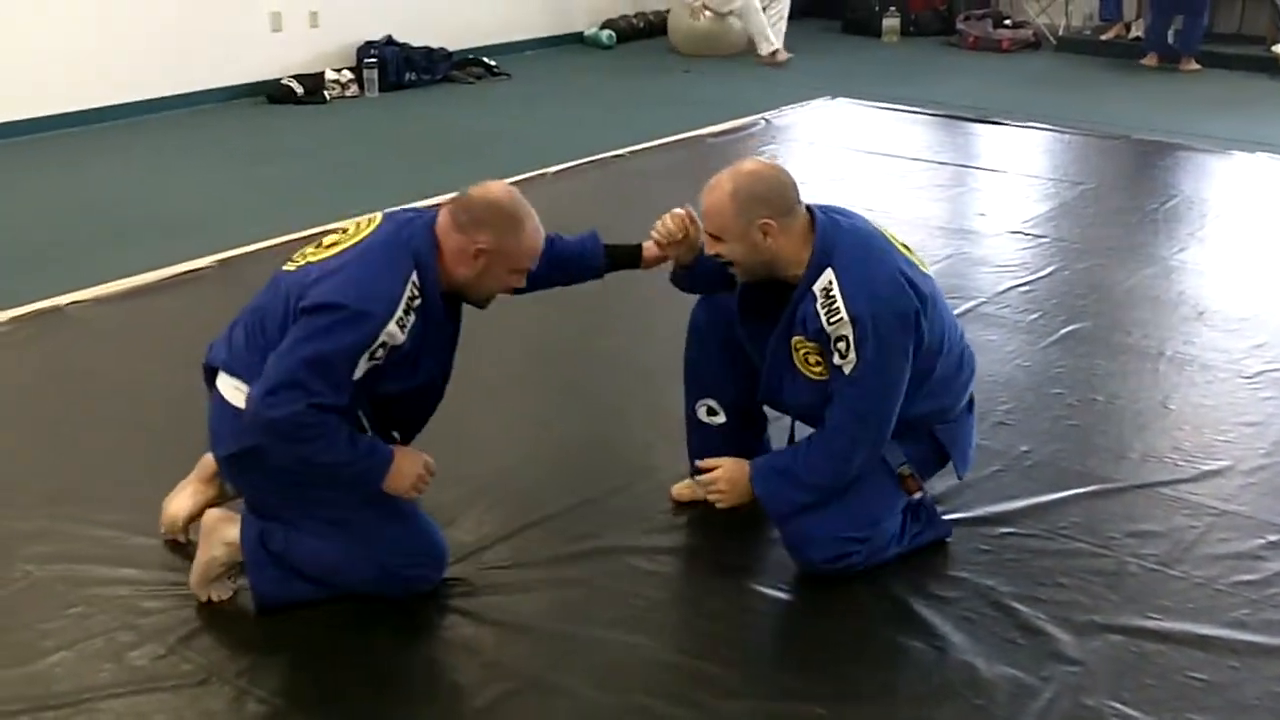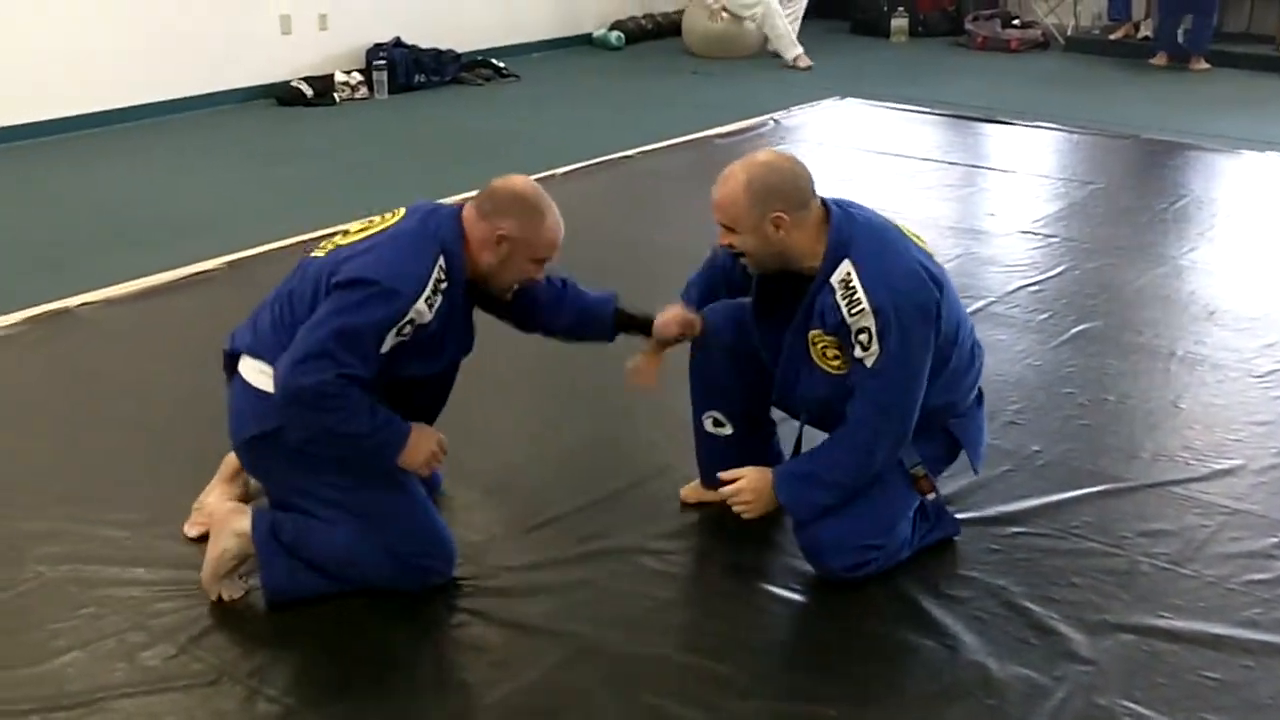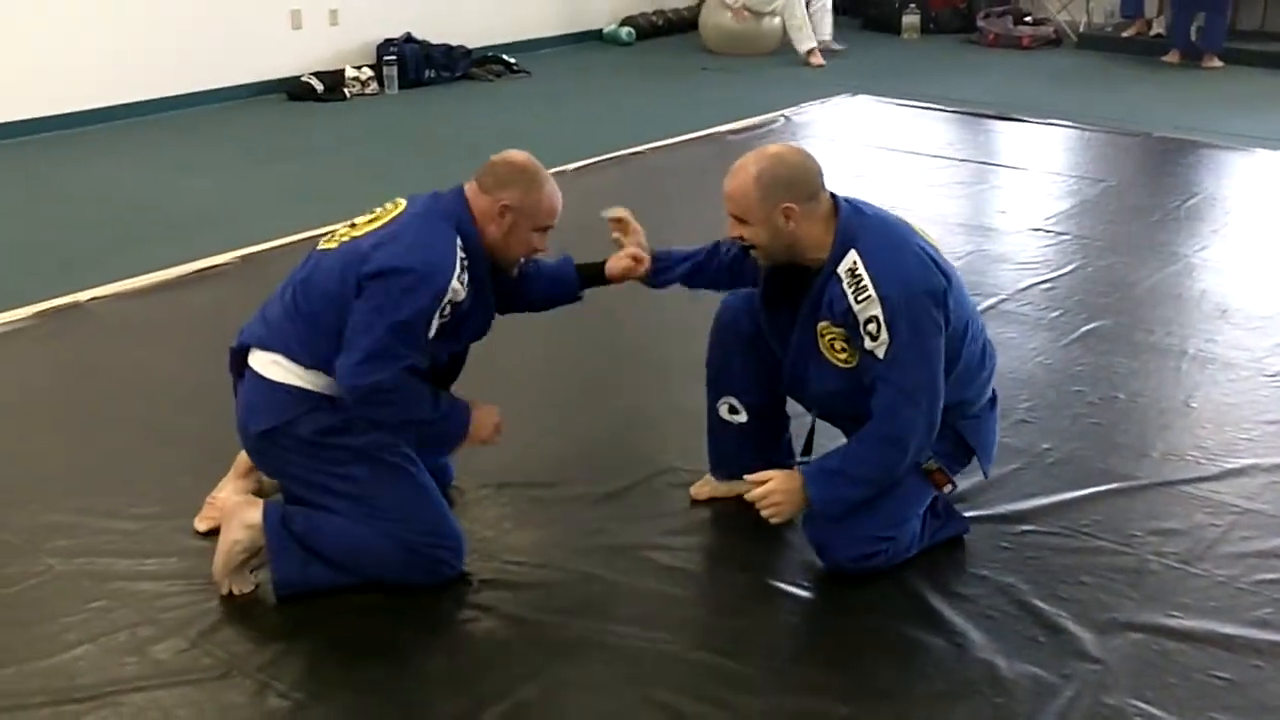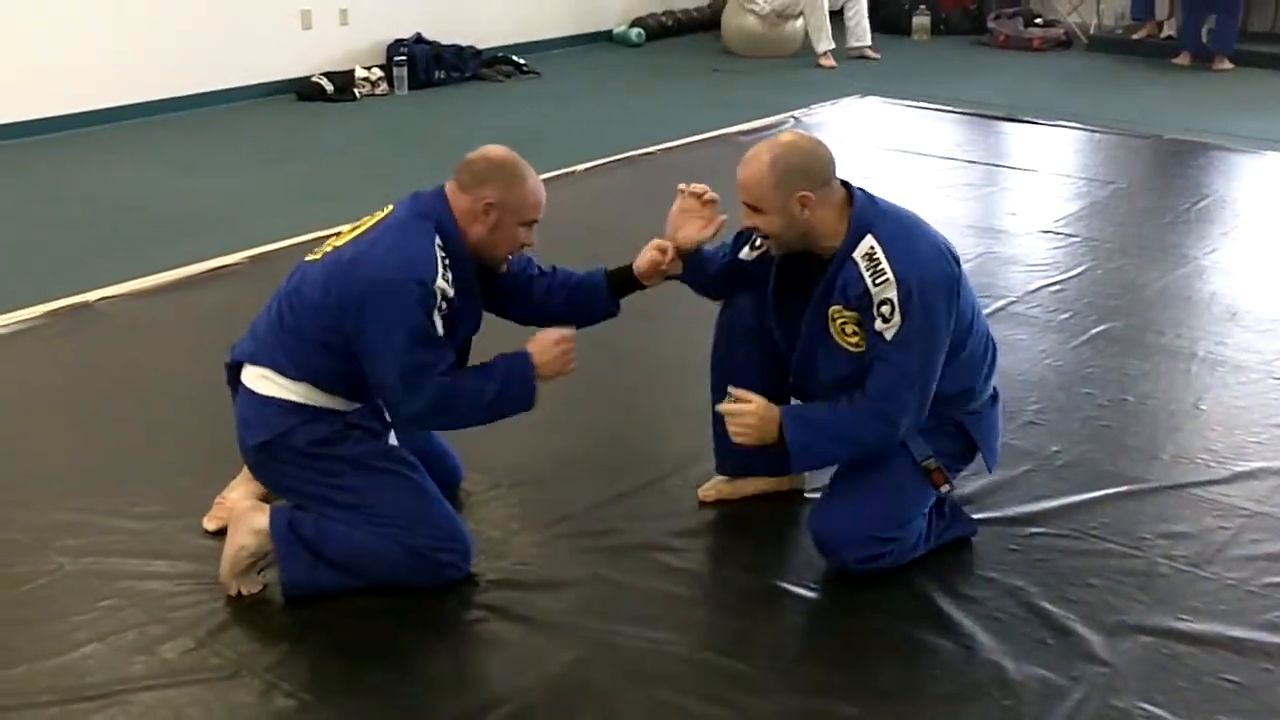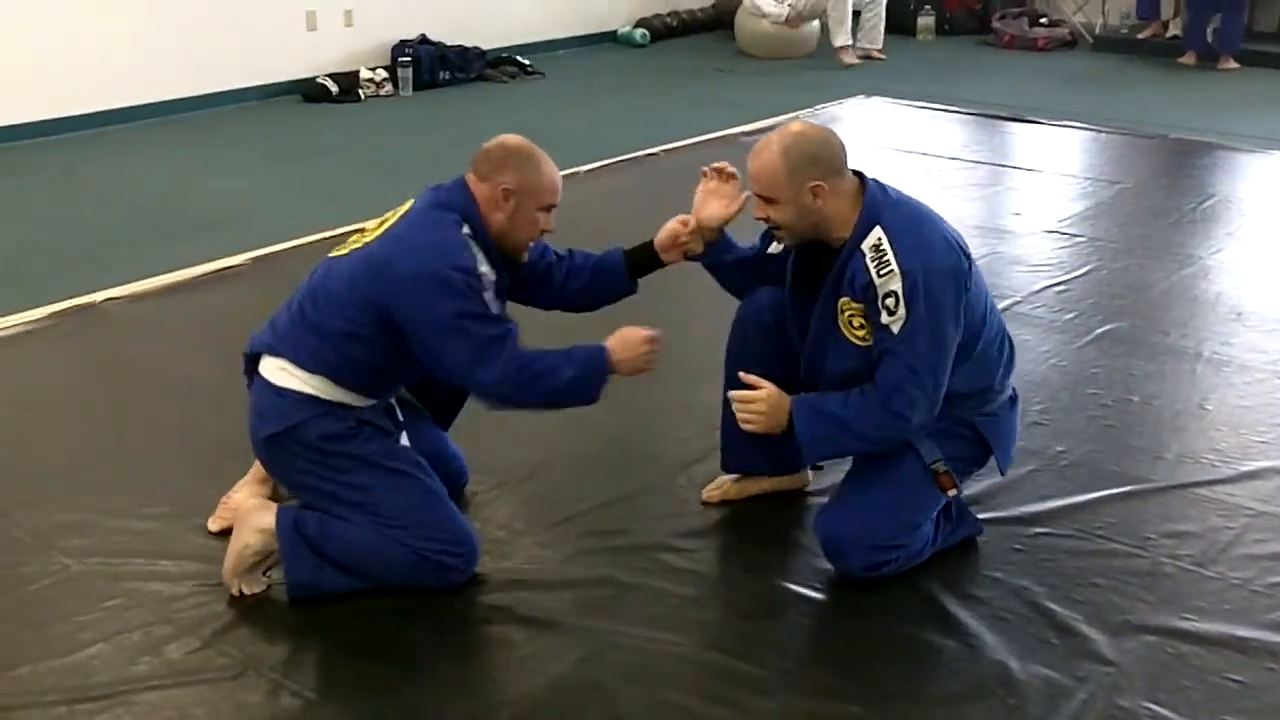
dt=0.3s
person 1, frame 1
left shoulder: (424, 234)
right shoulder: (368, 302)
left elbow: (531, 260)
right elbow: (282, 415)
left wrist: (631, 256)
right wrist: (381, 465)
left hip: (299, 405)
right hip: (266, 427)
left knee: (392, 499)
right knee: (414, 563)
left ankle: (225, 475)
right ankle: (239, 538)
person 1, frame 2
left shoulder: (446, 231)
right shoulder: (398, 281)
left elbow: (538, 301)
right elbow: (308, 382)
left wrist: (642, 325)
right wrist: (397, 439)
left hip: (306, 394)
right hip: (287, 409)
left knee: (418, 484)
right knee: (424, 559)
left ankle: (254, 470)
right ankle: (253, 532)
person 1, frame 3
left shoulder: (446, 219)
right shoulder: (425, 266)
left elbow: (509, 282)
right elbow: (373, 384)
left wrist: (598, 274)
right wrist: (460, 420)
left hip: (320, 385)
right hip: (298, 403)
left knee: (433, 477)
right knee: (435, 553)
left ankle: (271, 464)
right ankle: (262, 524)
person 1, frame 4
left shoulder: (434, 224)
right shoulder: (403, 270)
left elbow: (532, 291)
right elbow: (422, 398)
left wrist: (633, 277)
right wrist: (527, 367)
left hip: (329, 397)
right hip: (295, 418)
left knee: (440, 479)
right knee: (442, 555)
left ankle: (278, 475)
right ankle: (272, 530)
person 1, frame 5
left shoulder: (453, 218)
right shoulder: (437, 261)
left elbow: (552, 278)
right elbow: (502, 376)
left wrist: (650, 255)
right wrist: (605, 360)
left hip: (347, 392)
right hip: (309, 413)
left knee: (447, 479)
right knee: (448, 556)
left ankle: (283, 470)
right ankle: (273, 527)
person 2, frame 1
left shoulder: (867, 300)
right shoulder: (799, 231)
left elbow: (853, 440)
right elbow: (727, 275)
left wrist: (757, 481)
right wrist: (687, 256)
left hip: (905, 423)
right hip: (828, 391)
left knee: (815, 542)
right knee: (715, 318)
left ankle: (910, 515)
right ankle: (721, 474)
person 2, frame 2
left shoulder: (885, 292)
right shoulder: (802, 229)
left elbow: (876, 433)
right elbow: (729, 270)
left wrist: (782, 487)
left hip: (915, 421)
right hip: (835, 389)
left knee: (833, 548)
right knee: (720, 328)
left ankle: (917, 510)
right ankle: (735, 474)
person 2, frame 3
left shoulder: (893, 285)
right shoulder: (799, 236)
left elbow: (902, 428)
right elbow: (738, 262)
left wrist: (811, 488)
right wrist: (653, 261)
left hip: (930, 420)
right hip: (855, 388)
left knee: (842, 542)
right knee: (739, 317)
left ankle: (926, 504)
right ankle: (750, 467)
person 2, frame 4
left shoulder: (903, 270)
right shoulder: (792, 228)
left elbow: (891, 410)
right elbow: (735, 279)
left wrist: (781, 425)
right wrist: (687, 252)
left hip: (928, 414)
left knee: (846, 540)
right knee: (745, 315)
left ankle: (933, 508)
right ankle: (765, 469)
person 2, frame 5
left shoulder: (915, 263)
right shoulder: (811, 217)
left elbow: (902, 406)
right elbow: (762, 279)
left wrist: (791, 416)
right wrist: (710, 235)
left hip: (944, 415)
left knee: (853, 545)
right knee: (762, 311)
left ankle: (942, 511)
right ankle: (774, 468)
